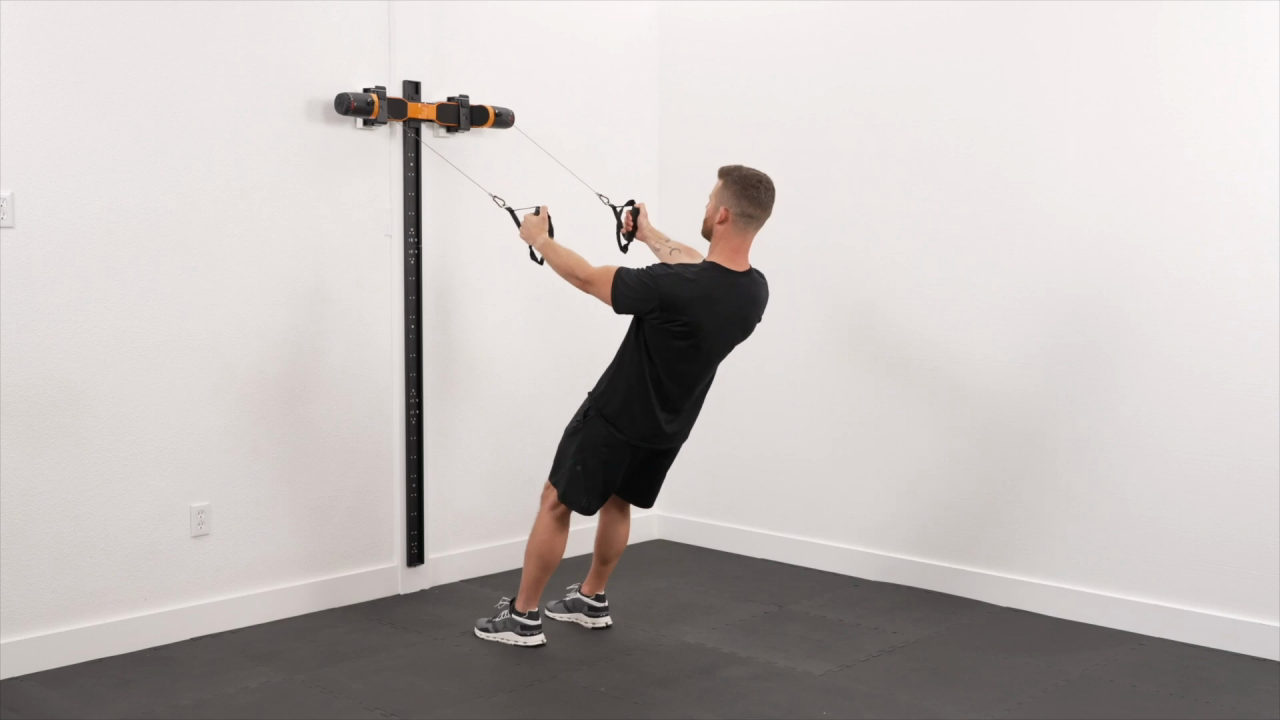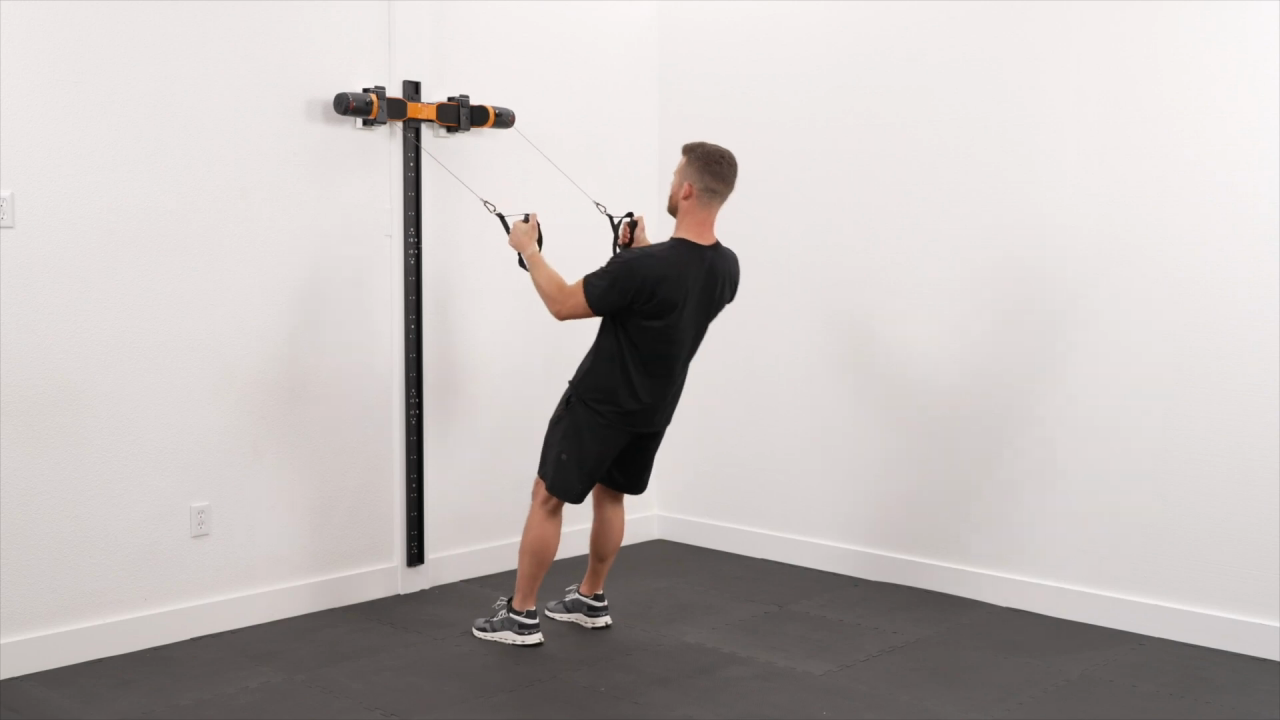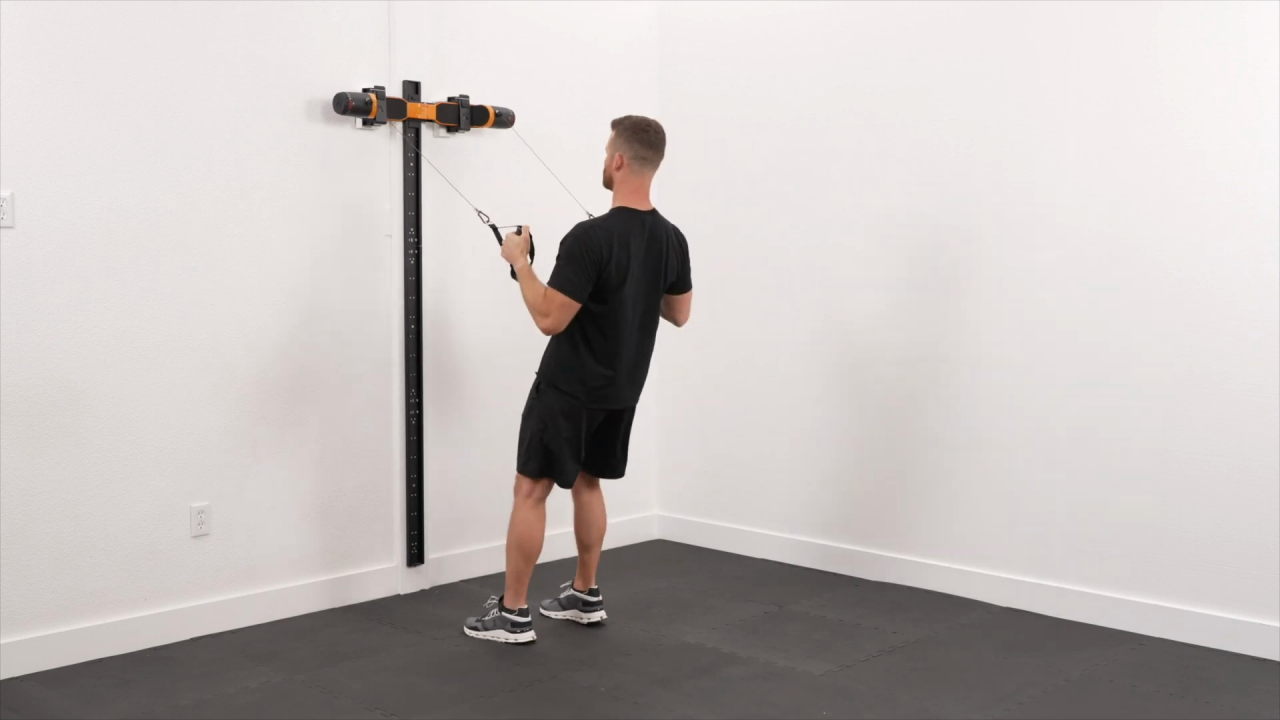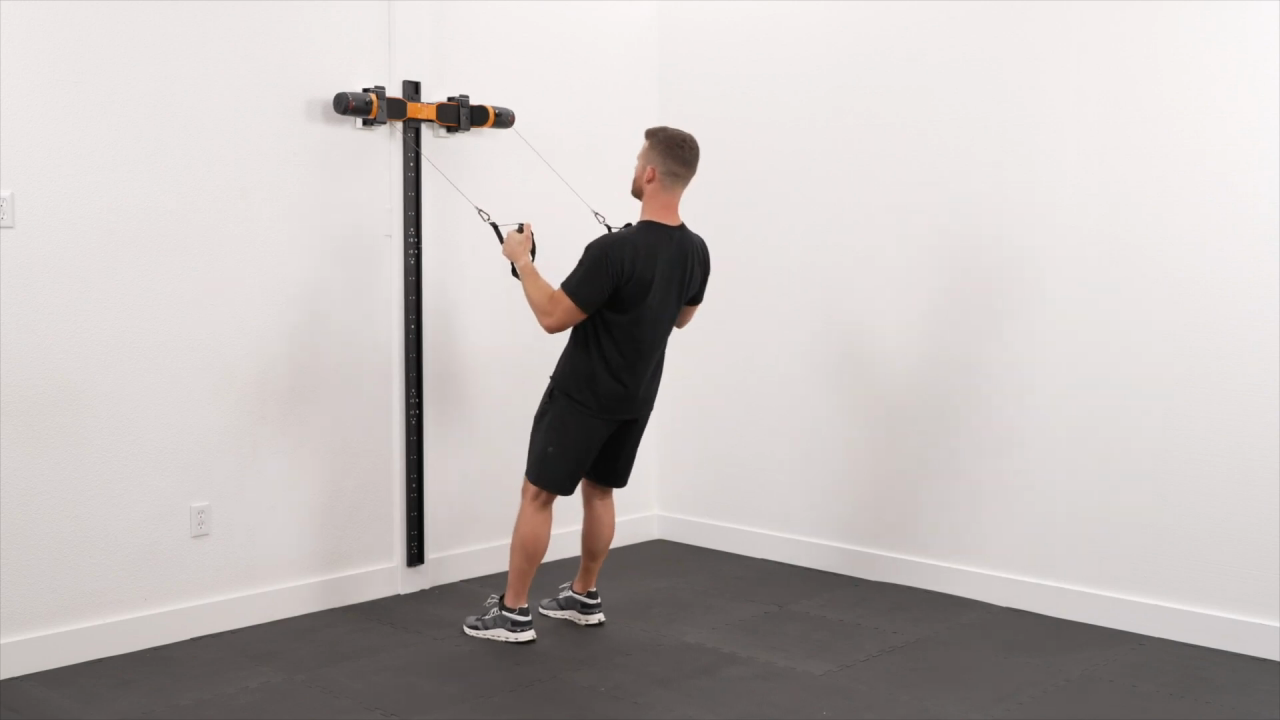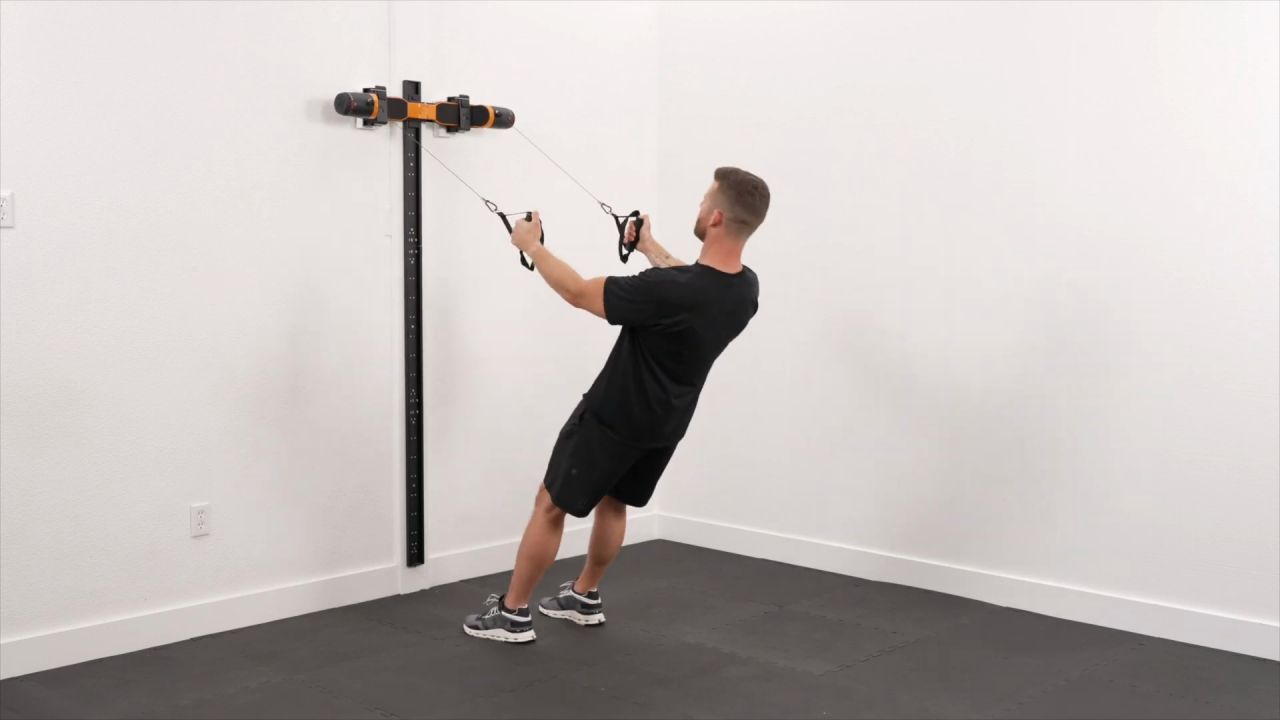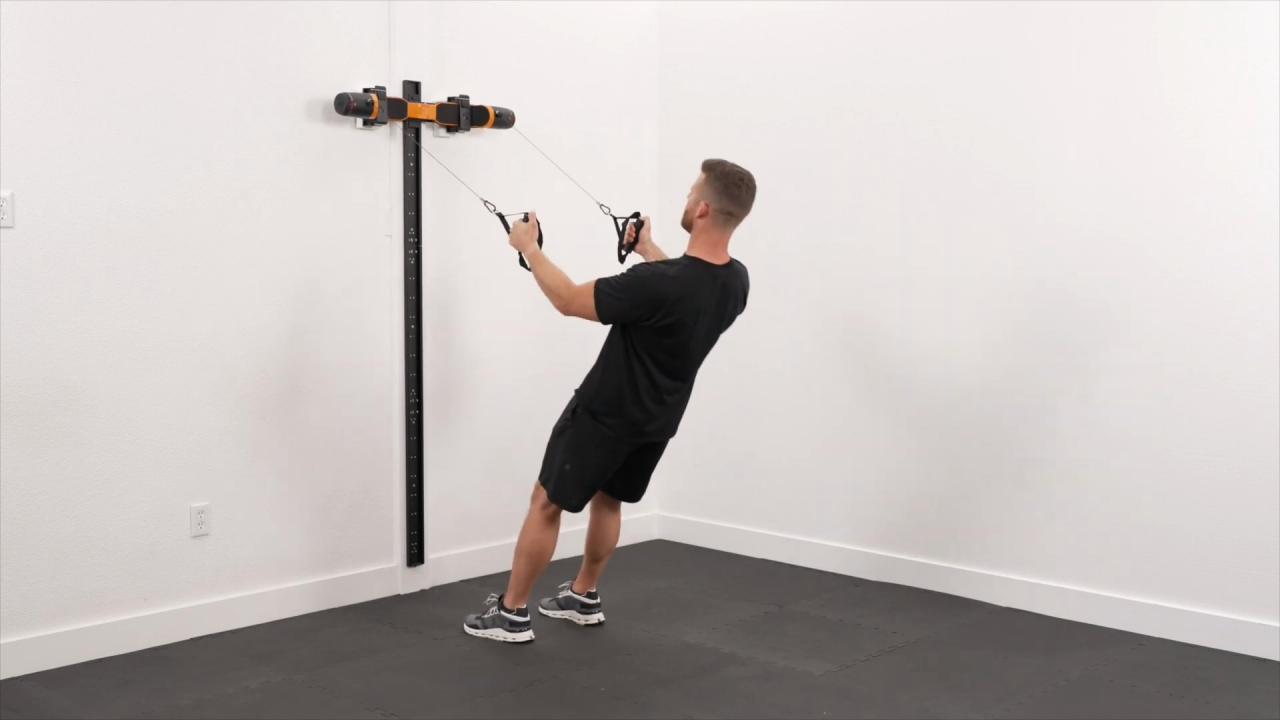
dt=0.7s
person 1, frame 1
left shoulder: (671, 289)
right shoulder: (754, 291)
left elbow: (587, 279)
left wrist: (539, 238)
right wrist: (648, 233)
left hip: (617, 416)
right hip: (668, 425)
left knee: (556, 503)
right knee: (616, 500)
left ankle: (522, 616)
right ankle: (590, 600)
person 1, frame 2
left shoulder: (642, 267)
right shoulder: (727, 268)
left elbow: (563, 304)
left wrist: (527, 249)
left hip: (599, 403)
right hip: (652, 409)
left knee: (547, 498)
right knee: (609, 494)
left ankle: (520, 614)
right ankle: (590, 599)
person 1, frame 3
left shoulder: (591, 237)
right shoulder: (671, 238)
left elbow: (550, 319)
right elbow: (679, 314)
left wrist: (519, 261)
left hip: (569, 388)
right hip: (620, 389)
left knee: (531, 490)
right knee: (587, 483)
left ankle: (512, 613)
right ankle: (584, 595)
person 1, frame 4
left shoulder: (615, 250)
right shoulder: (695, 251)
left elbow: (553, 317)
left wrist: (521, 258)
left hip: (583, 396)
right hip: (635, 396)
left knee: (538, 494)
right knee: (598, 491)
left ankle: (512, 612)
right ankle: (583, 596)
person 1, frame 5
left shoulder: (667, 291)
right shoulder: (745, 289)
left elbow: (579, 293)
left wrist: (530, 245)
right wrist: (648, 245)
left hip: (615, 416)
right hip: (667, 422)
left knee: (551, 505)
right knee: (612, 501)
left ankle: (512, 612)
right ankle: (584, 597)
person 1, frame 6
left shoulder: (656, 284)
right shoulder: (736, 281)
left elbow: (569, 300)
left wrist: (528, 247)
right wrist: (646, 247)
left hip: (607, 412)
right hip: (659, 419)
left knee: (547, 502)
right knee: (607, 498)
left ankle: (510, 612)
right ankle: (582, 596)
